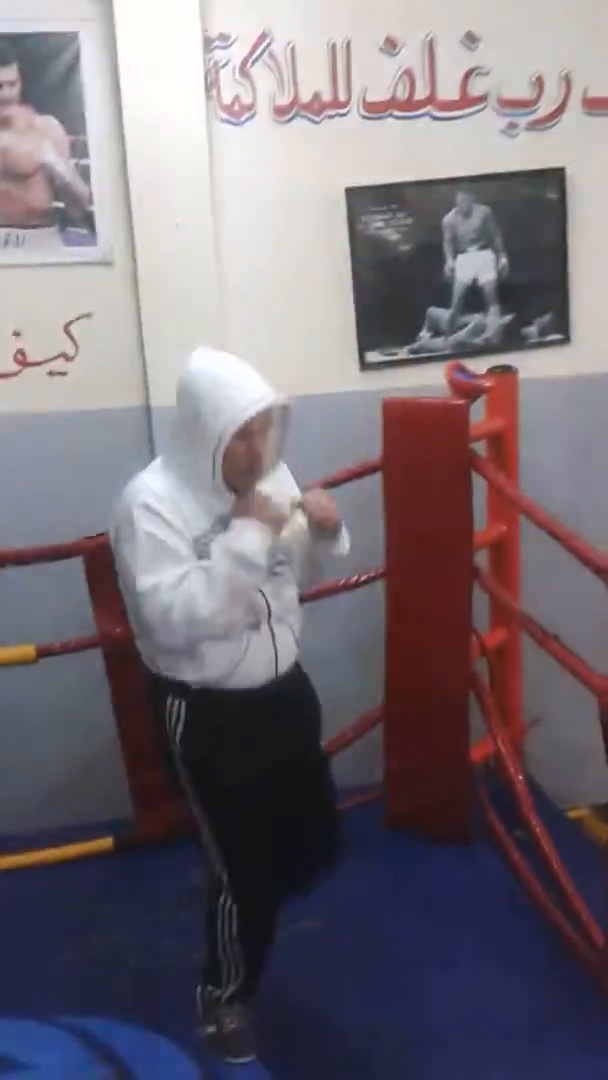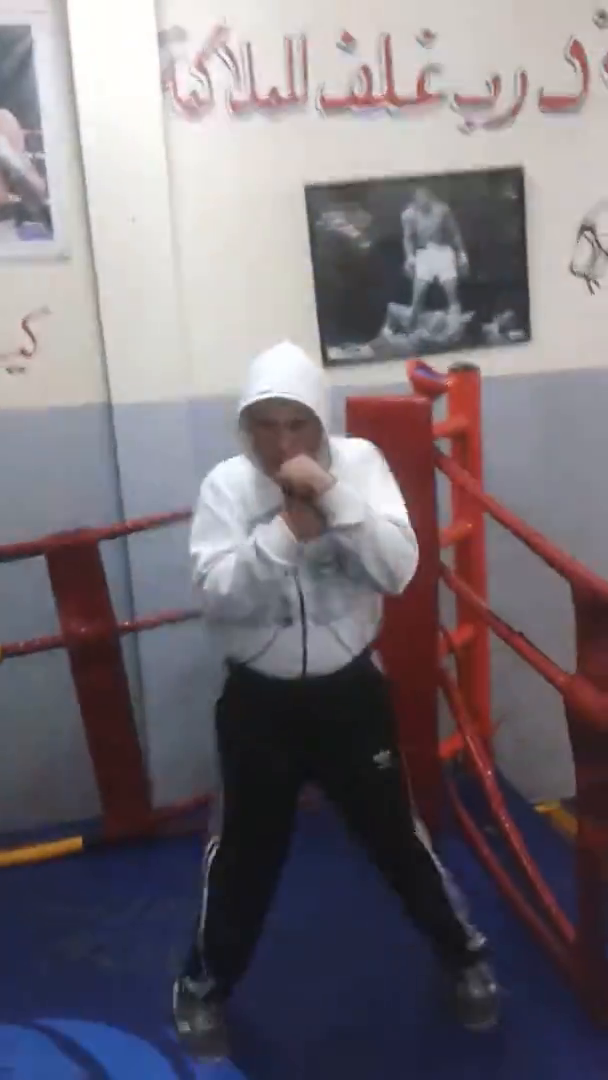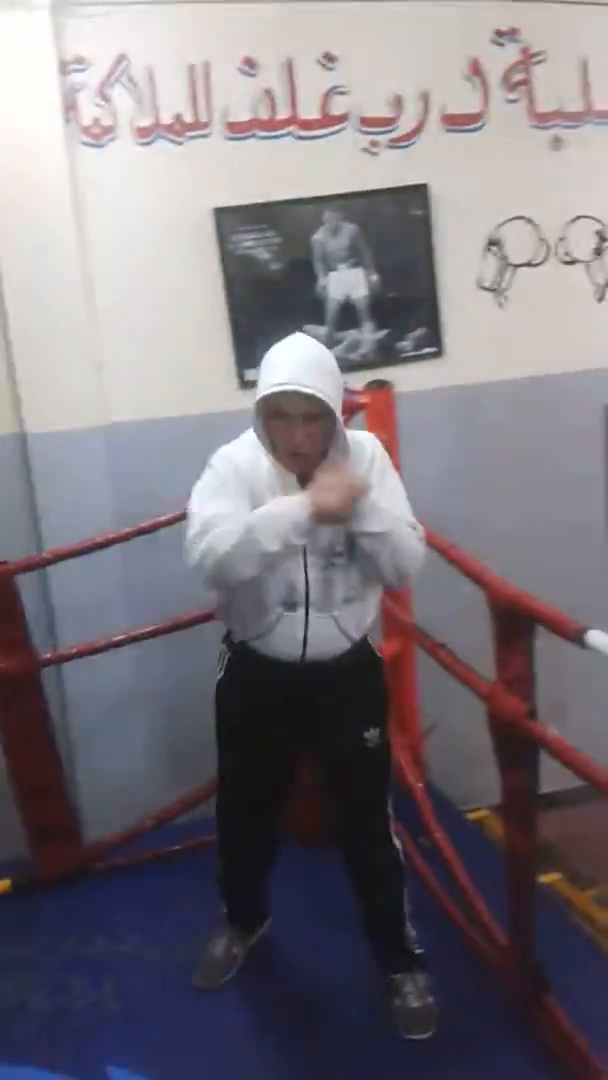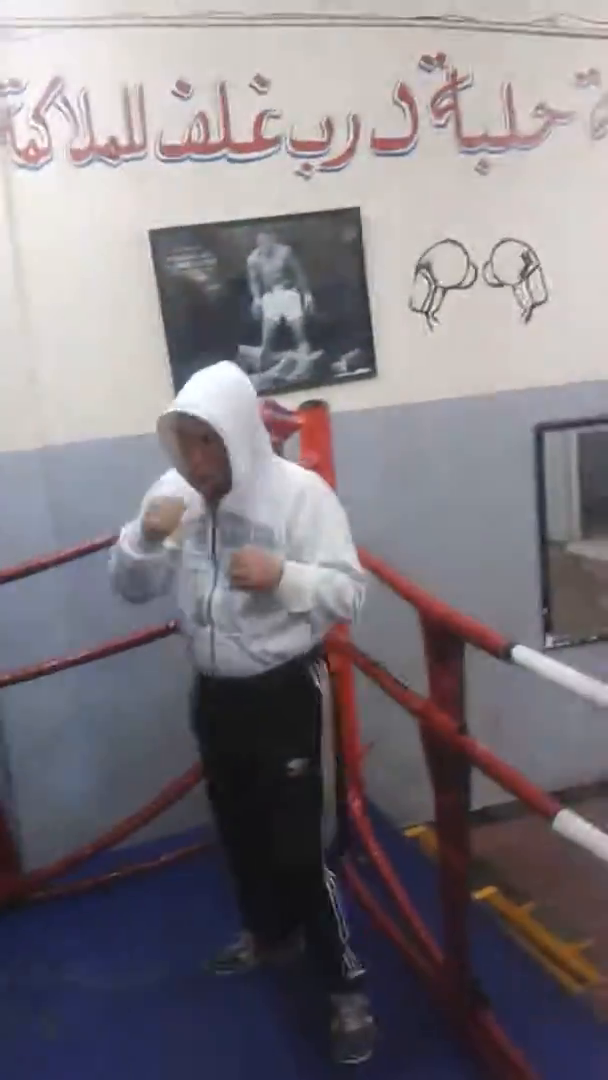
dt=0.3s
person 1, frame 1
left shoulder: (269, 476)
right shoulder: (153, 501)
left elbow: (303, 568)
right elbow: (170, 622)
left wrist: (324, 532)
right wrist: (240, 537)
left hip: (284, 693)
right hip: (208, 713)
left knee: (316, 839)
right knee: (242, 867)
left ankle: (246, 911)
right ankle: (228, 991)
person 1, frame 2
left shoulder: (358, 464)
right shoulder: (226, 486)
left elbow: (396, 569)
right elbow: (218, 594)
left wrist: (332, 493)
right wrist: (281, 534)
left hip: (350, 691)
right hip: (259, 699)
left knee: (396, 837)
right knee: (242, 852)
left ankle: (464, 956)
right ankle: (204, 987)
person 1, frame 3
left shoulder: (366, 456)
right shoulder: (233, 464)
left elbow: (406, 564)
right elbow: (214, 557)
left wrist: (371, 518)
right wrist: (303, 505)
left hip: (346, 673)
right hip: (256, 676)
left knee: (367, 823)
right knee: (244, 816)
left ankle: (402, 962)
right ankle: (242, 921)
person 1, frame 4
left shoulder: (300, 491)
right shoulder: (174, 492)
left elbow: (347, 592)
right elbow: (131, 585)
left wrist: (284, 576)
right wrist: (148, 536)
left hip: (285, 691)
right hip: (217, 692)
left knee: (297, 846)
right knee: (241, 829)
left ankle: (345, 984)
right ankle: (269, 932)
